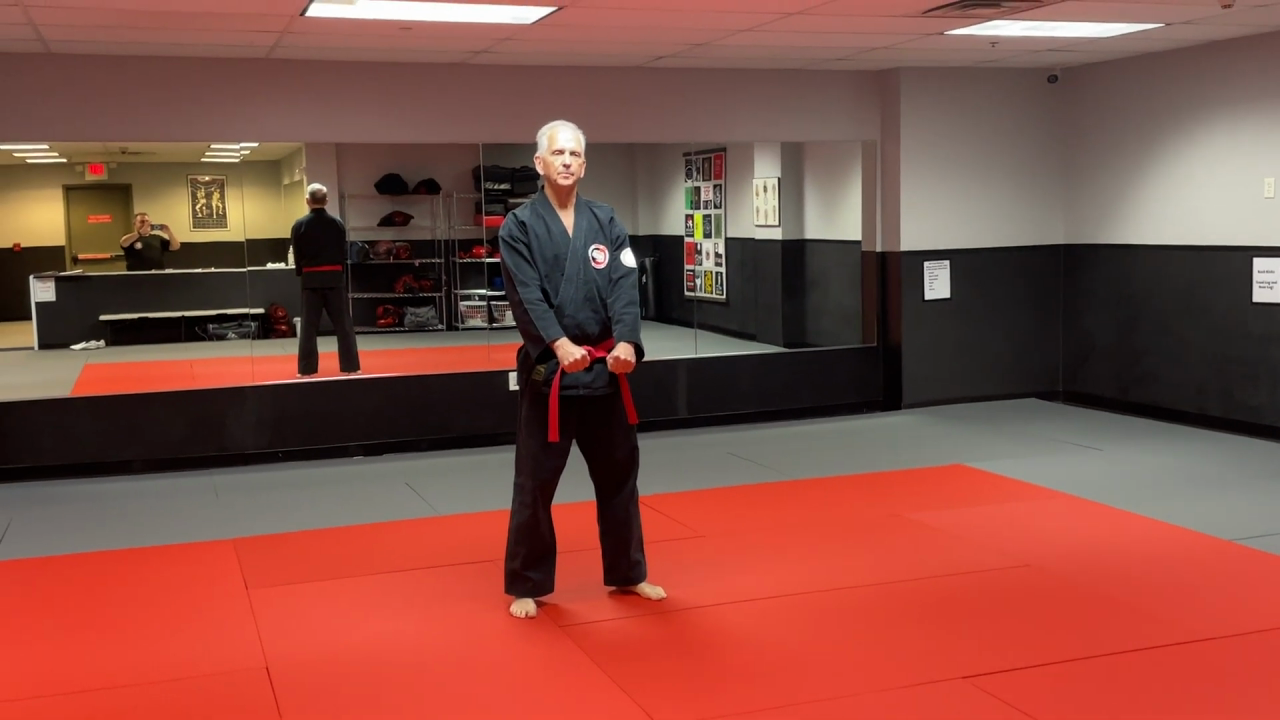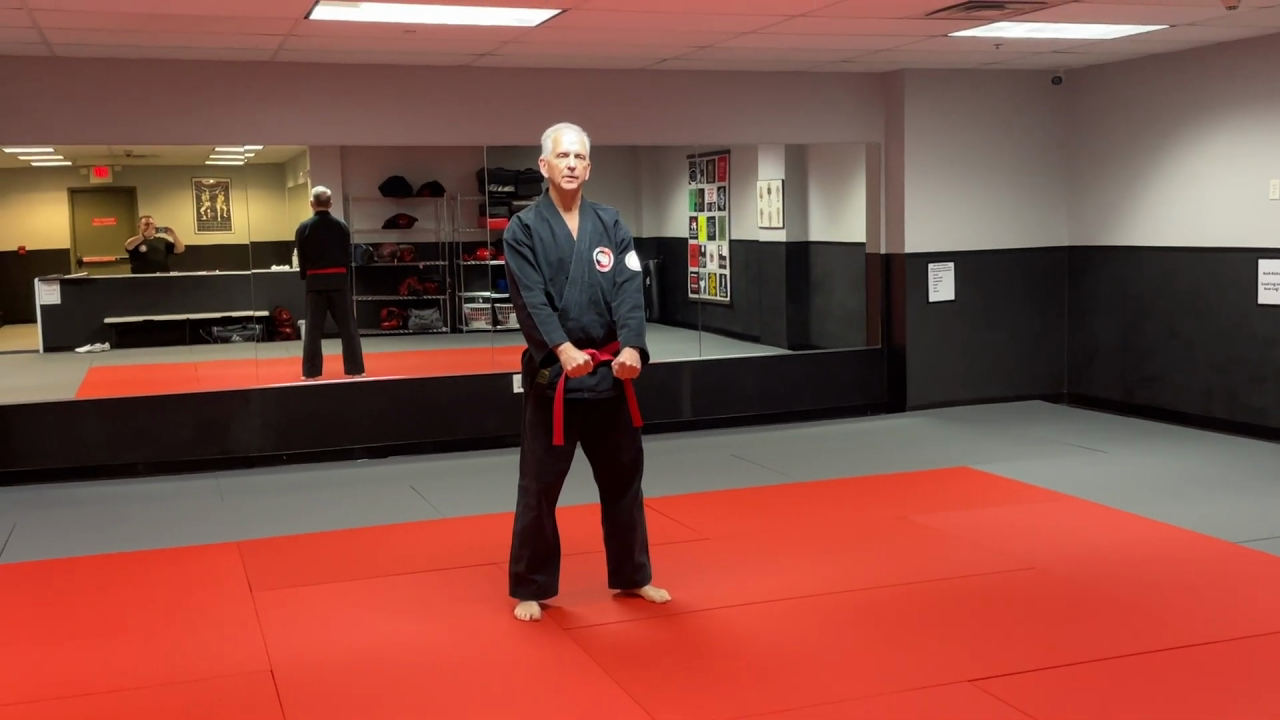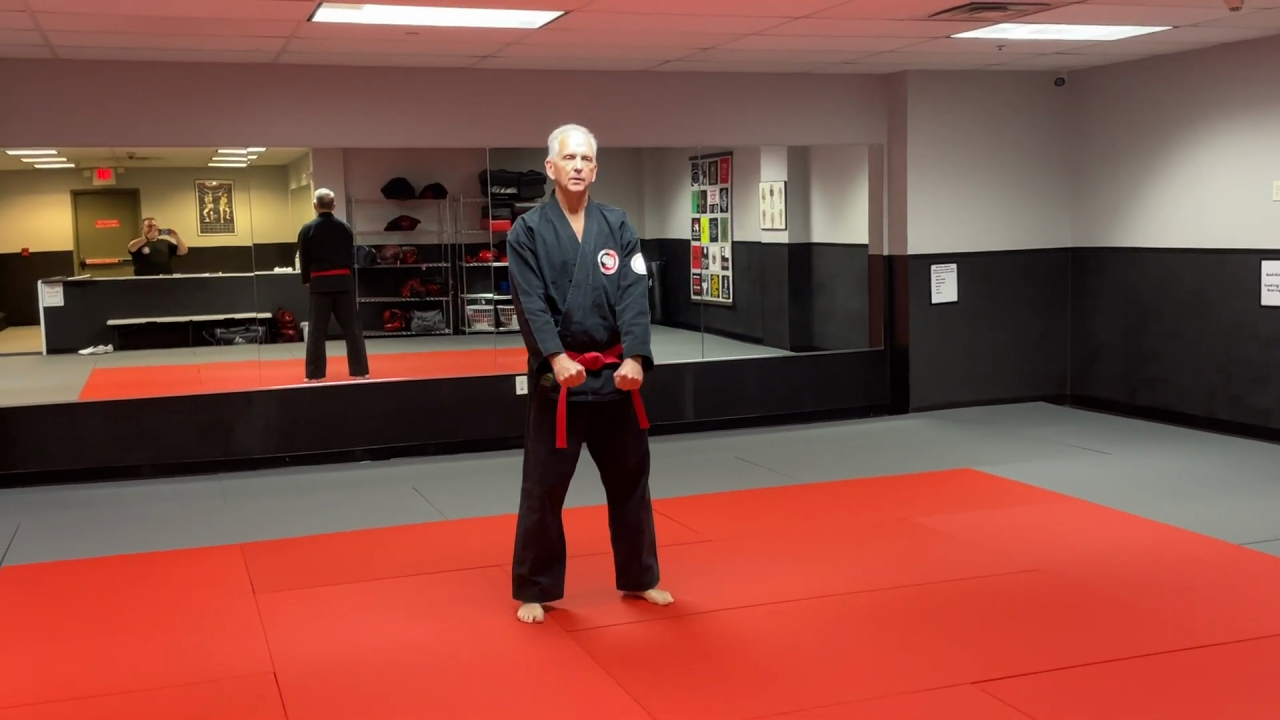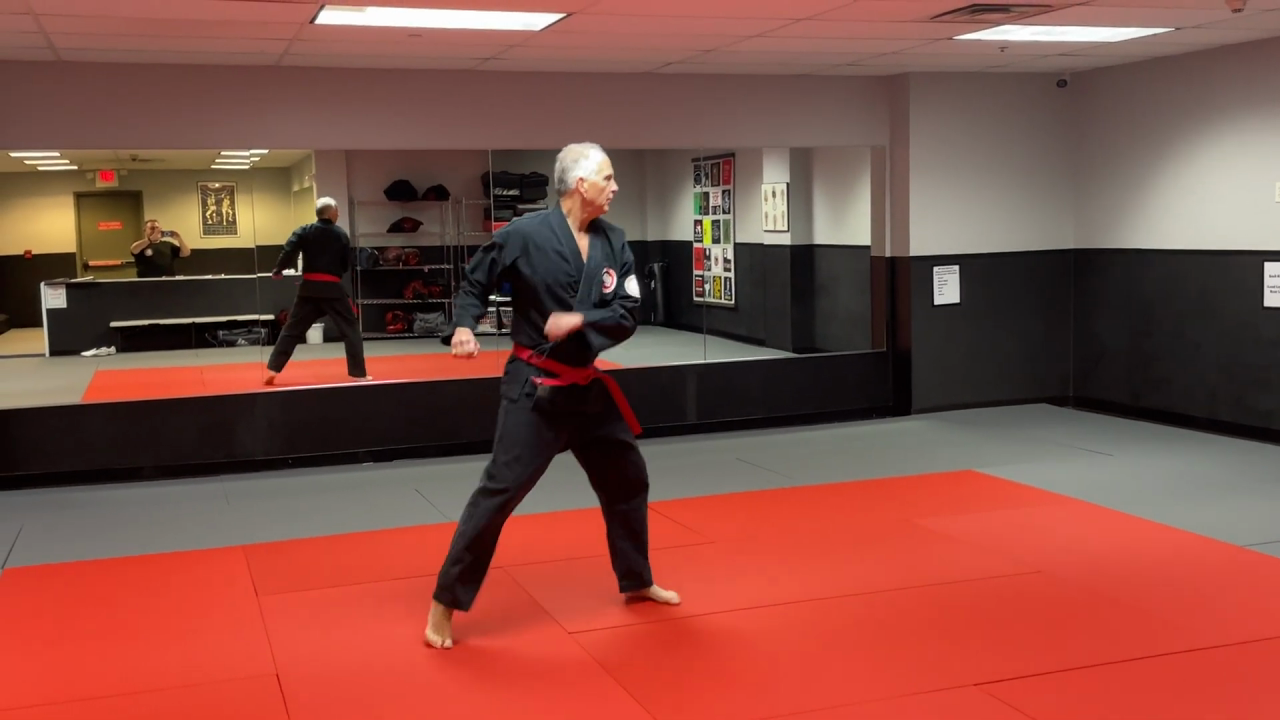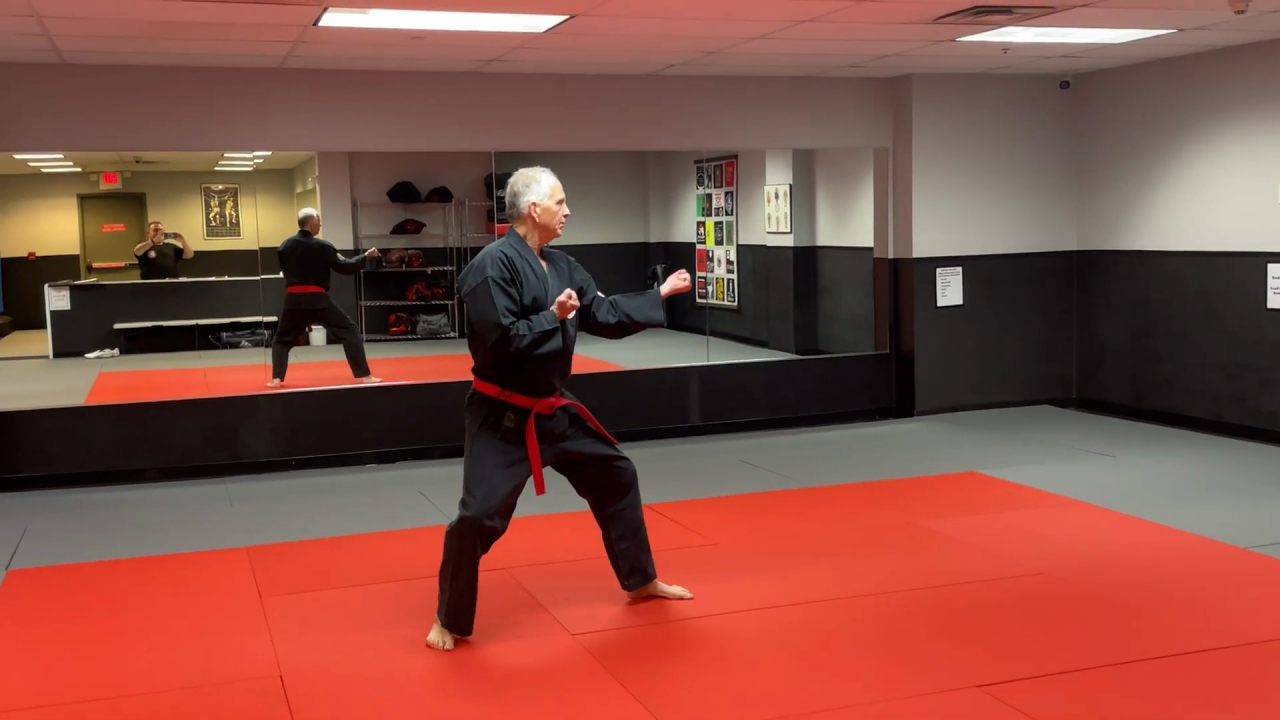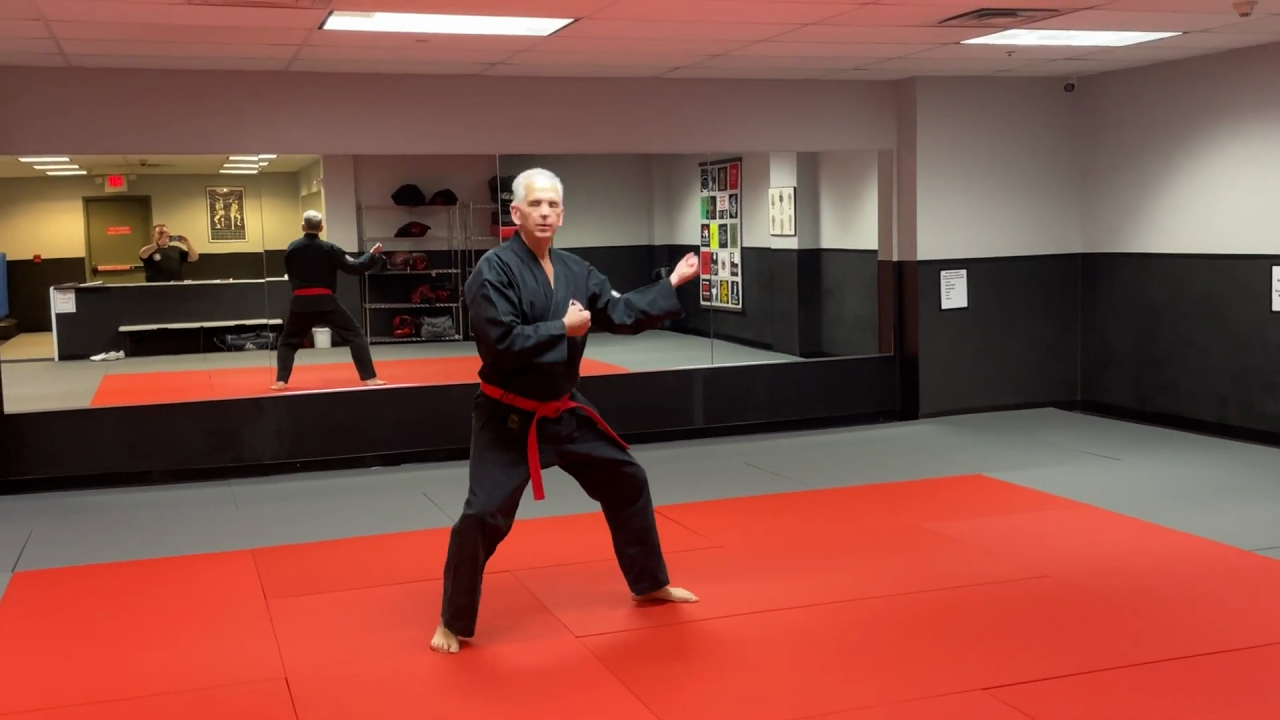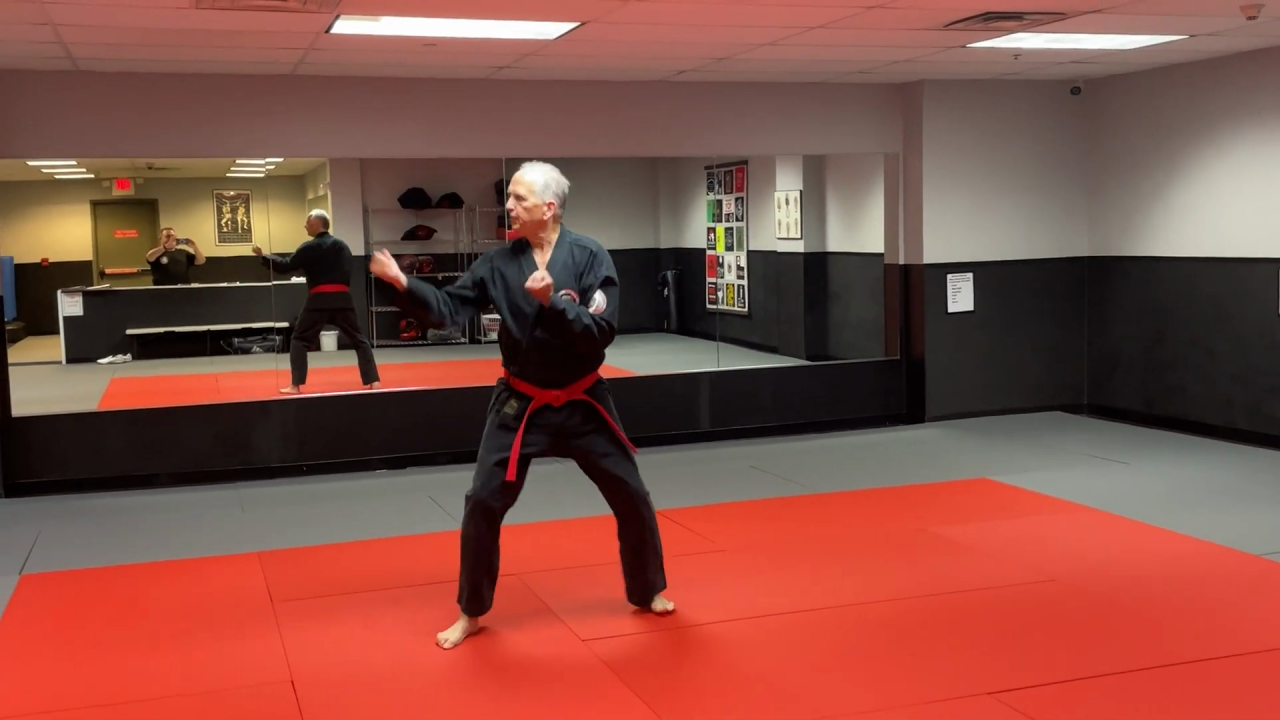
dt=0.4s
person 1, frame 1
left shoulder: (606, 222)
right shoulder: (519, 226)
left elbow: (624, 286)
right elbow: (526, 296)
left wrist: (626, 342)
right wrist: (560, 344)
left hip: (604, 367)
right hip: (548, 369)
left knee: (618, 474)
right knee: (535, 482)
left ankle: (627, 573)
right ankle: (526, 585)
person 1, frame 2
left shoulder: (610, 224)
right shoulder: (524, 229)
left elbow: (628, 290)
right elbow: (530, 299)
left wrist: (631, 346)
right wrist: (562, 350)
left hip: (608, 369)
right hip: (551, 373)
left knee: (623, 476)
right knee: (540, 484)
left ankle: (631, 577)
right ankle: (530, 588)
person 1, frame 3
left shoulder: (617, 225)
right shoulder: (528, 231)
left elbow: (633, 296)
right elbow: (531, 304)
left wrist: (635, 358)
right wrist: (556, 358)
left hip: (613, 371)
right hip: (557, 374)
left knee: (629, 478)
right knee: (545, 486)
left ankle: (638, 579)
right ankle: (534, 590)
person 1, frame 4
left shoulder: (613, 242)
right shoulder: (527, 233)
left elbow: (626, 316)
right elbow: (475, 280)
left wrist: (581, 321)
right wrist: (463, 326)
left hip: (586, 384)
right hip: (534, 384)
left knee: (628, 477)
right knee: (501, 488)
left ankle: (636, 580)
right ankle: (447, 603)
person 1, frame 5
left shoulder: (560, 265)
right shoulder: (494, 264)
left elbow: (604, 316)
right elbow: (500, 341)
left wrist: (660, 294)
right wrist: (553, 317)
left hip: (553, 409)
right hip: (501, 415)
left knee: (616, 476)
right knee: (479, 517)
left ankle: (640, 579)
right ankle: (450, 619)
person 1, frame 6
left shoulder: (574, 268)
right shoulder: (495, 268)
left elbow: (620, 313)
right elbow: (500, 343)
left wrist: (671, 284)
right wrist: (561, 329)
left hip: (564, 411)
right hip: (508, 416)
left knee: (627, 482)
right knee: (482, 516)
left ankle: (651, 584)
right ankle: (454, 622)
person 1, frame 7
left shoulder: (588, 257)
right shoulder: (500, 262)
left elbow: (601, 331)
right elbow: (452, 307)
left wrist: (552, 302)
right wrist: (404, 284)
left hip: (583, 401)
right hip: (521, 404)
left knee: (631, 497)
right knee: (485, 502)
left ankle: (648, 589)
right ankle: (472, 611)
person 2, frame 1
left shoulder: (300, 225)
right shoulder: (337, 224)
left elbow: (297, 255)
right elbow: (344, 253)
left hip: (311, 279)
right hip: (334, 277)
left knee: (308, 325)
right knee: (343, 323)
left ankle: (306, 369)
right ankle: (351, 367)
person 2, frame 2
left shoulder: (304, 228)
right shoulder: (341, 226)
left elbow: (301, 258)
right elbow: (348, 255)
left hip: (315, 281)
right hip: (338, 279)
left knee: (313, 328)
right knee: (347, 326)
left ankle: (311, 372)
right ankle: (355, 369)
person 2, frame 3
left shoulder: (308, 229)
right shoulder: (345, 228)
left elbow: (304, 259)
right elbow: (351, 257)
left wrist: (307, 280)
left hip: (320, 283)
right hip: (343, 281)
left knee: (317, 330)
right knee: (352, 327)
left ankle: (314, 374)
right ankle: (359, 372)
person 2, frame 4
left shoulder: (304, 231)
right shoulder: (341, 234)
left elbow: (288, 252)
right elbow: (346, 265)
left wrist: (278, 270)
left hip: (309, 287)
right hip: (333, 288)
left knee: (292, 329)
right knee: (350, 329)
left ankle: (273, 369)
right ankle: (358, 373)
person 2, frame 5
left shoulder: (285, 246)
right shoulder: (321, 247)
right elbow: (345, 267)
right wrist: (366, 256)
left hip: (294, 300)
right hip: (317, 299)
left knee: (282, 339)
right knee: (349, 331)
left ankle: (277, 378)
right ankle: (364, 375)
person 2, frame 6
left shoulder: (292, 248)
right shoulder: (329, 249)
right elbow: (354, 267)
right wrist: (373, 255)
left hip: (300, 302)
right hip: (325, 301)
left knee: (288, 341)
right knee: (355, 335)
left ankle: (281, 381)
right ankle: (369, 377)
person 2, frame 7
left shoulder: (311, 247)
right shoulder: (342, 247)
left elbow: (286, 266)
left wrist: (263, 256)
left hip: (319, 300)
right hip: (343, 299)
left knee: (300, 340)
right knee: (359, 339)
left ankle: (296, 385)
right ankle: (373, 380)
